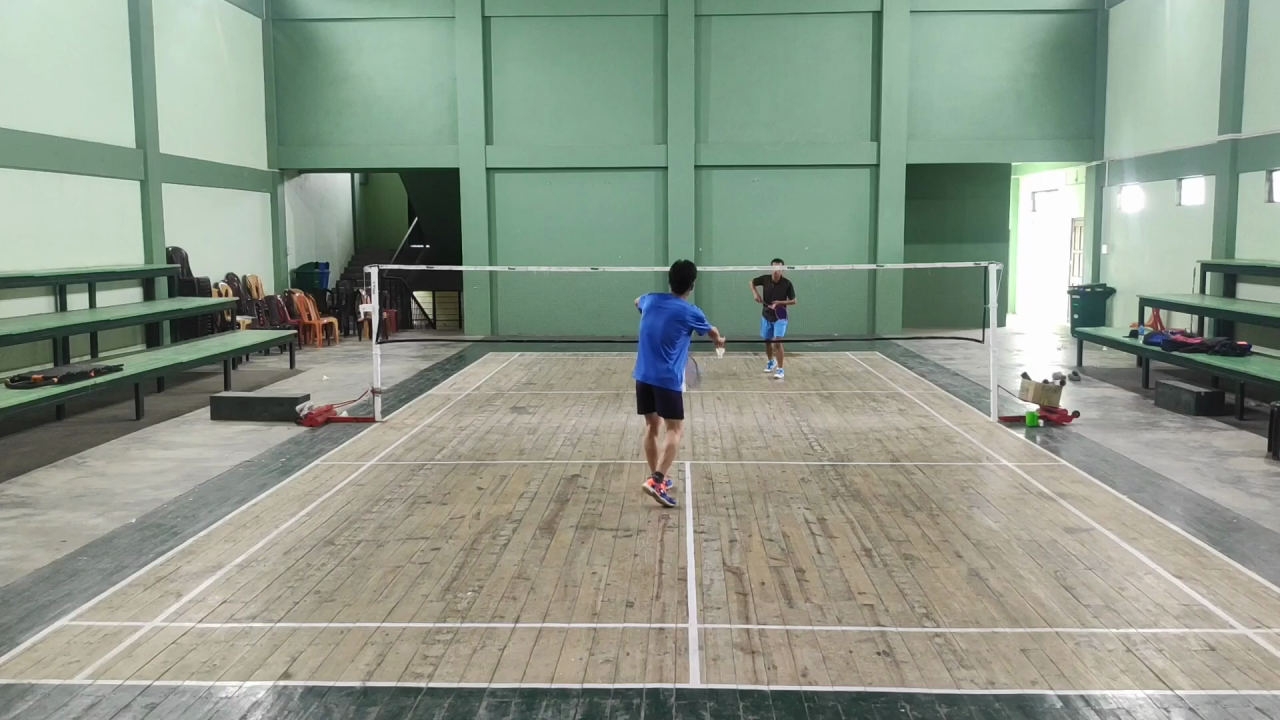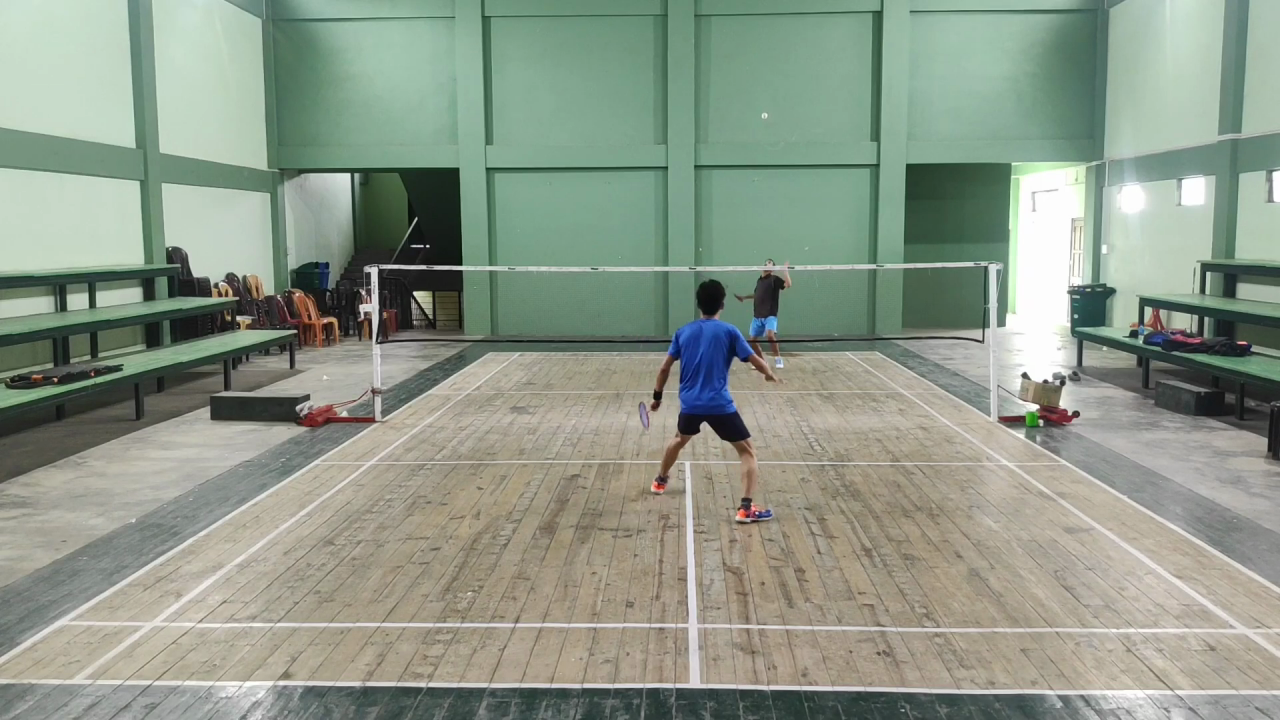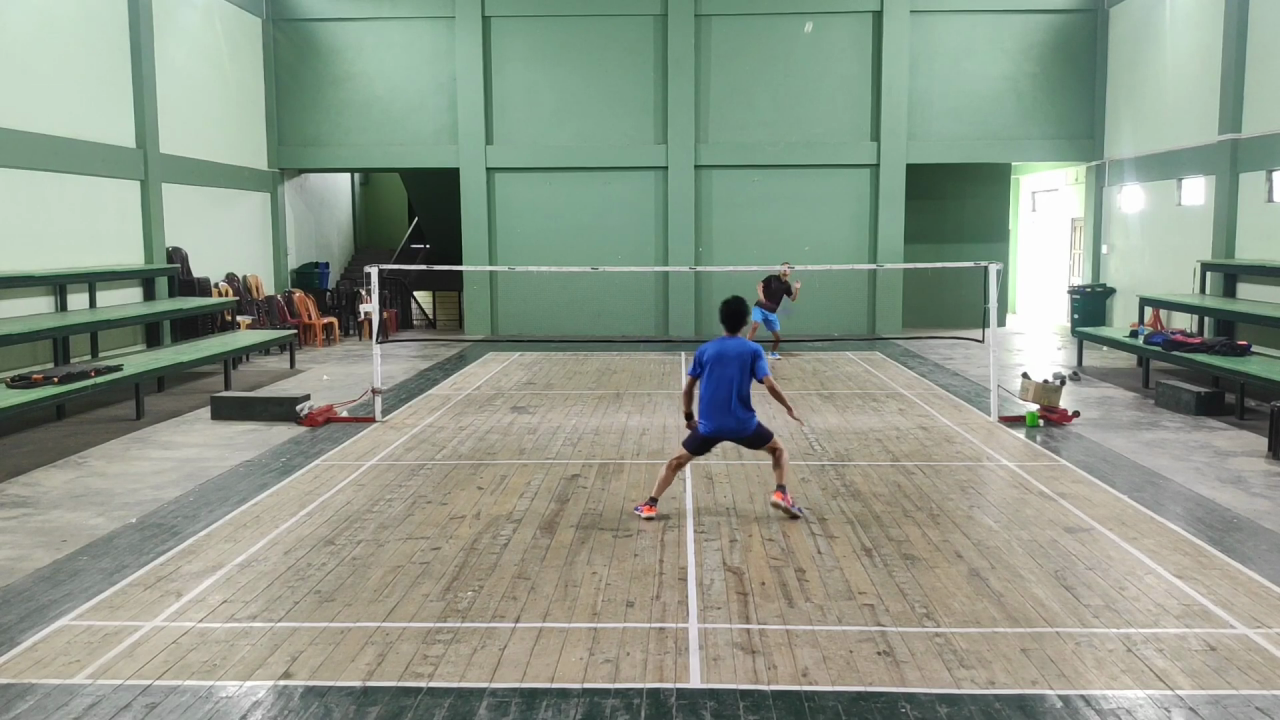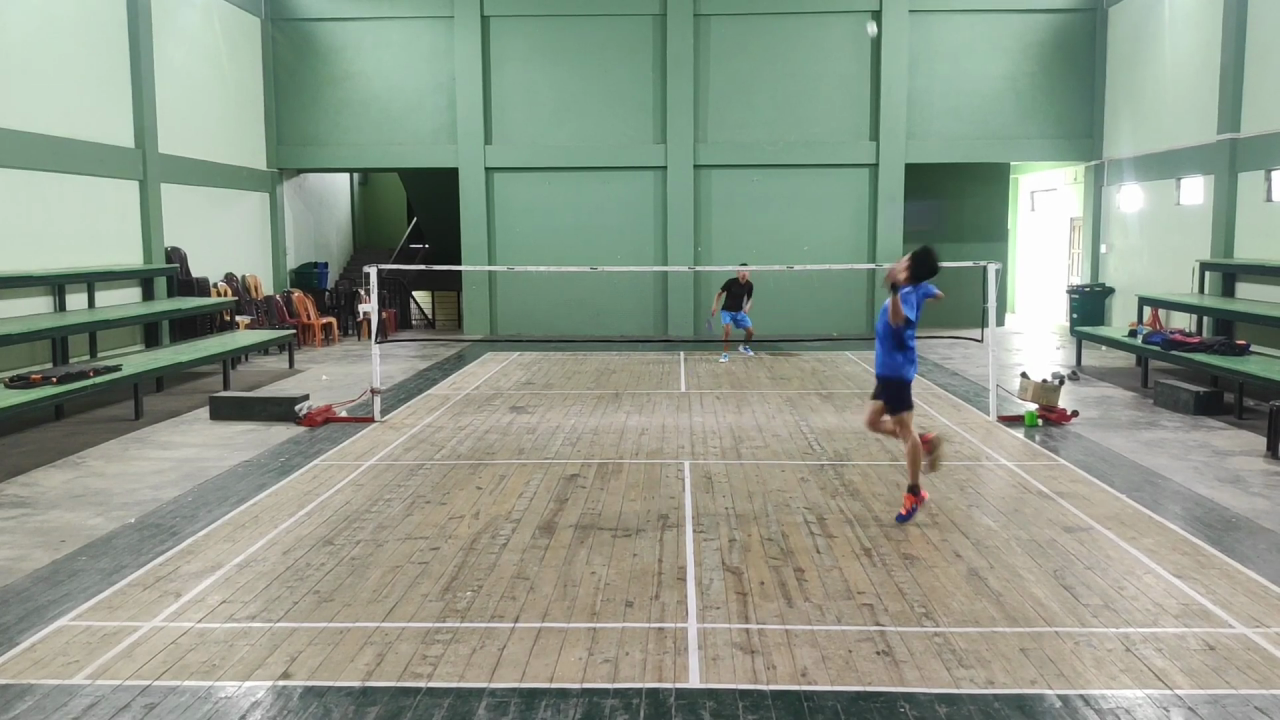
dt=0.7s
person 1, frame 1
left shoulder: (651, 300)
right shoulder: (690, 312)
left elbow: (637, 302)
right elbow: (712, 331)
right wrist: (719, 340)
left hip: (643, 376)
right hip: (667, 379)
left knee: (652, 426)
right knee: (674, 431)
left ankle: (657, 477)
right ankle: (657, 481)
person 1, frame 2
left shoulder: (683, 332)
right shoulder: (730, 331)
left elbow: (665, 368)
right elbow: (757, 362)
left wrist: (657, 396)
right wrist: (770, 374)
left hip: (690, 404)
right hip: (720, 405)
left knee: (681, 439)
right knee: (747, 452)
left ankle: (660, 482)
right ankle: (746, 508)
person 1, frame 3
left shoulder: (704, 351)
right shoulder: (753, 350)
left elbow: (688, 389)
right elbow: (770, 385)
left wrist: (688, 417)
right wrist: (789, 409)
left hip: (709, 425)
right hip: (743, 424)
left knee: (677, 462)
right knee: (778, 450)
left ankle: (650, 505)
right ankle: (781, 494)
person 1, frame 4
left shoulder: (906, 296)
right shoulder: (920, 289)
left elbow: (897, 321)
right elbow: (936, 294)
left wrist: (894, 291)
left hip: (893, 371)
right hip: (902, 371)
left knee: (904, 432)
right knee: (872, 421)
left ankle: (914, 493)
right ankle: (925, 440)
